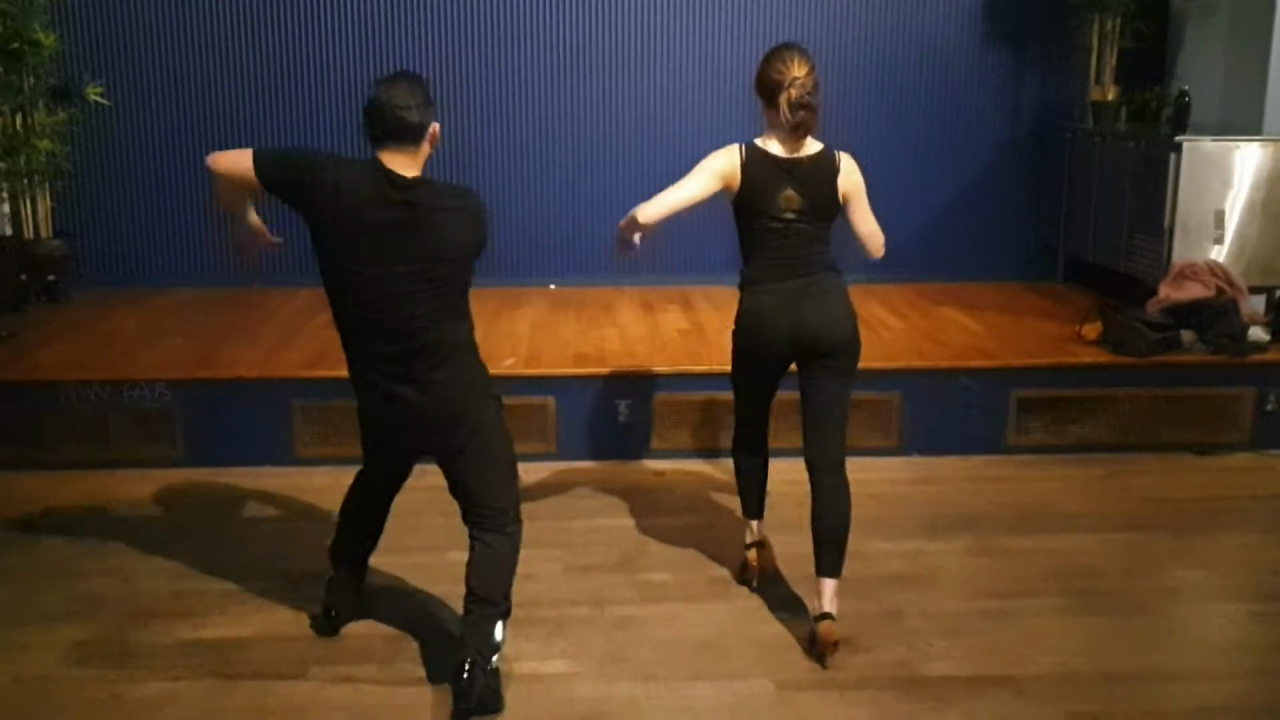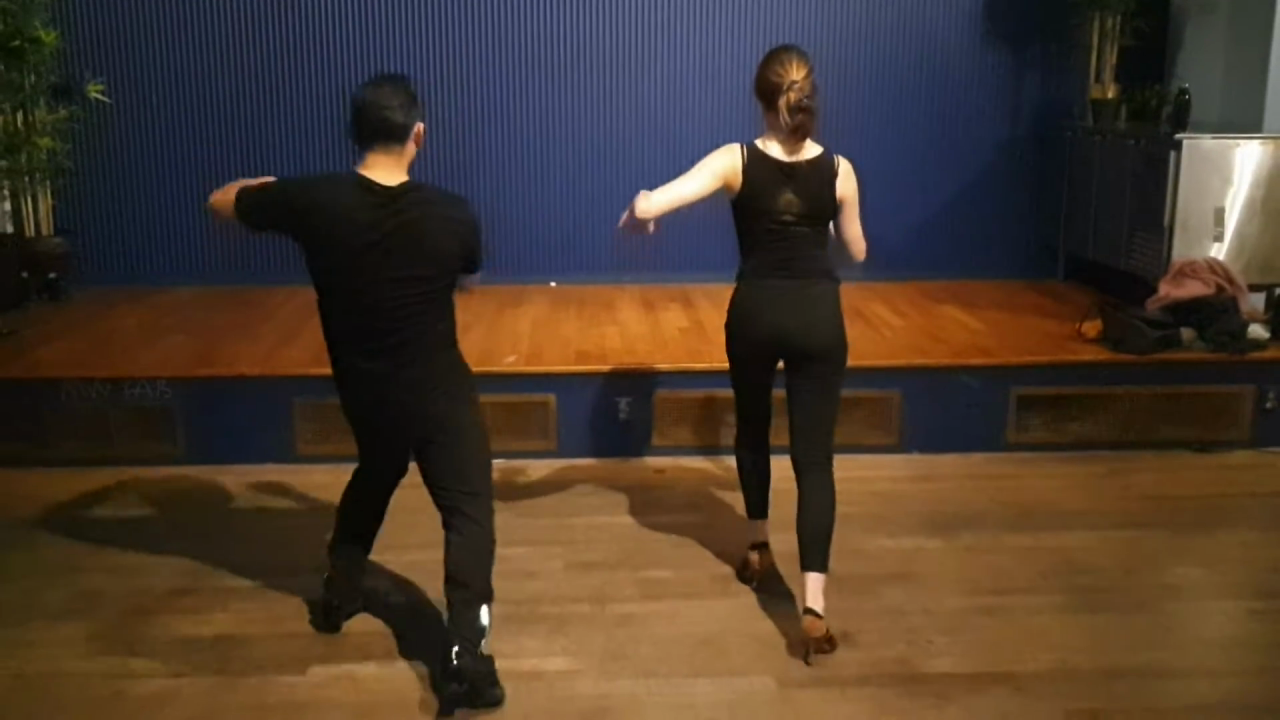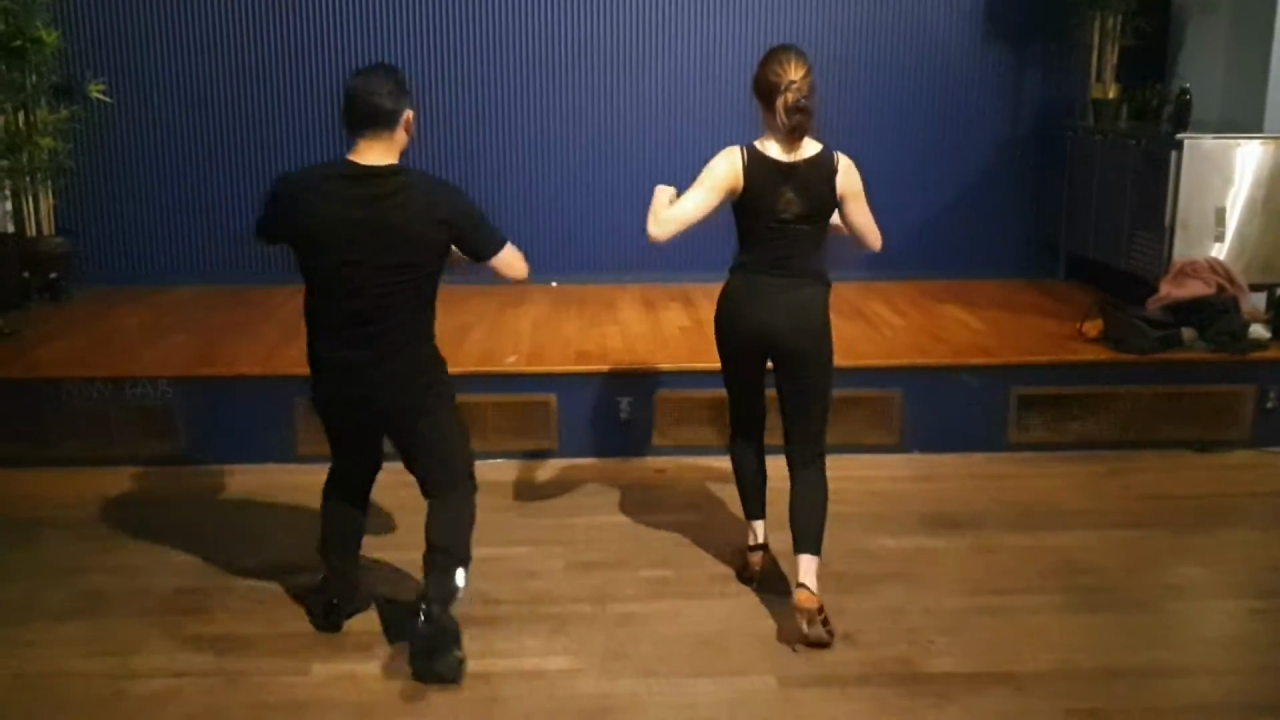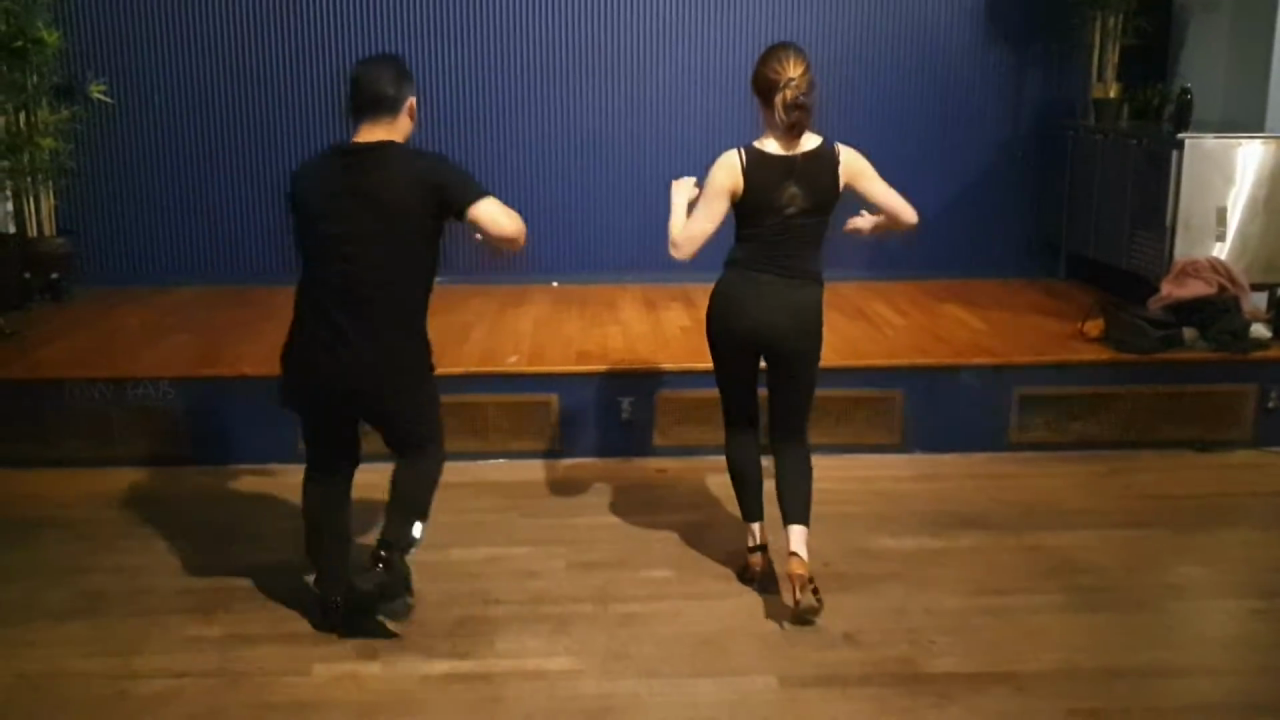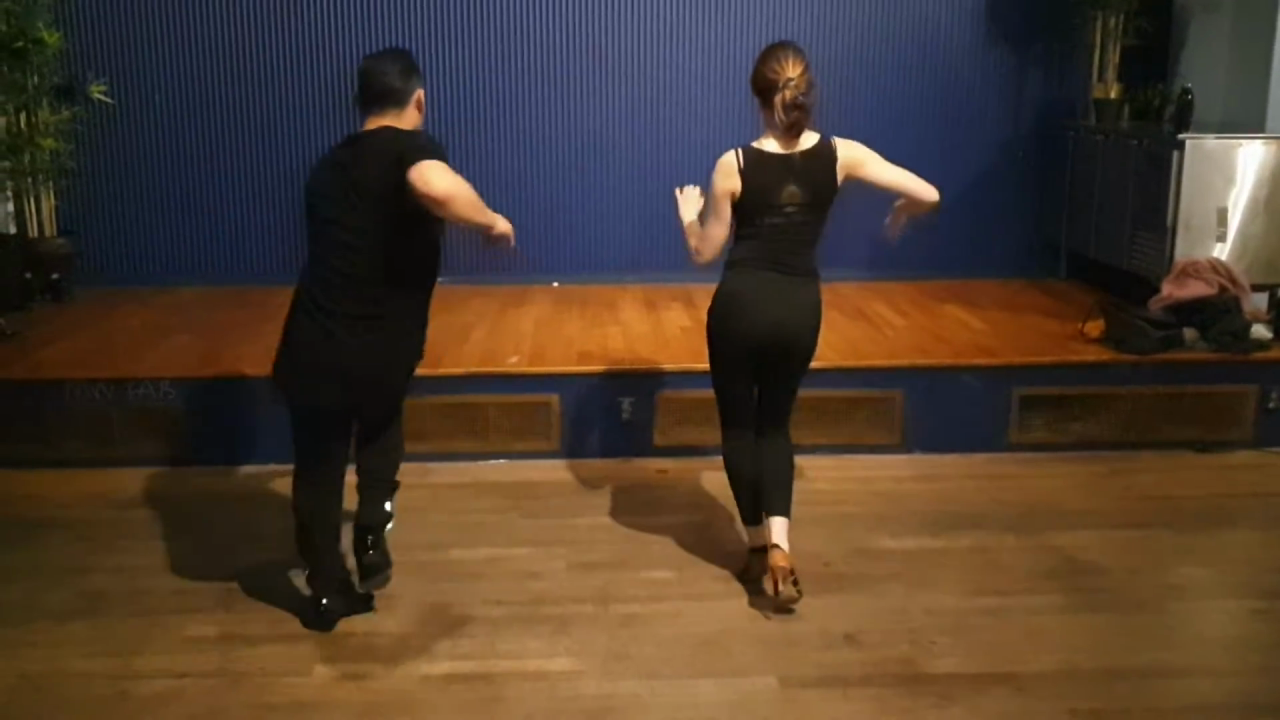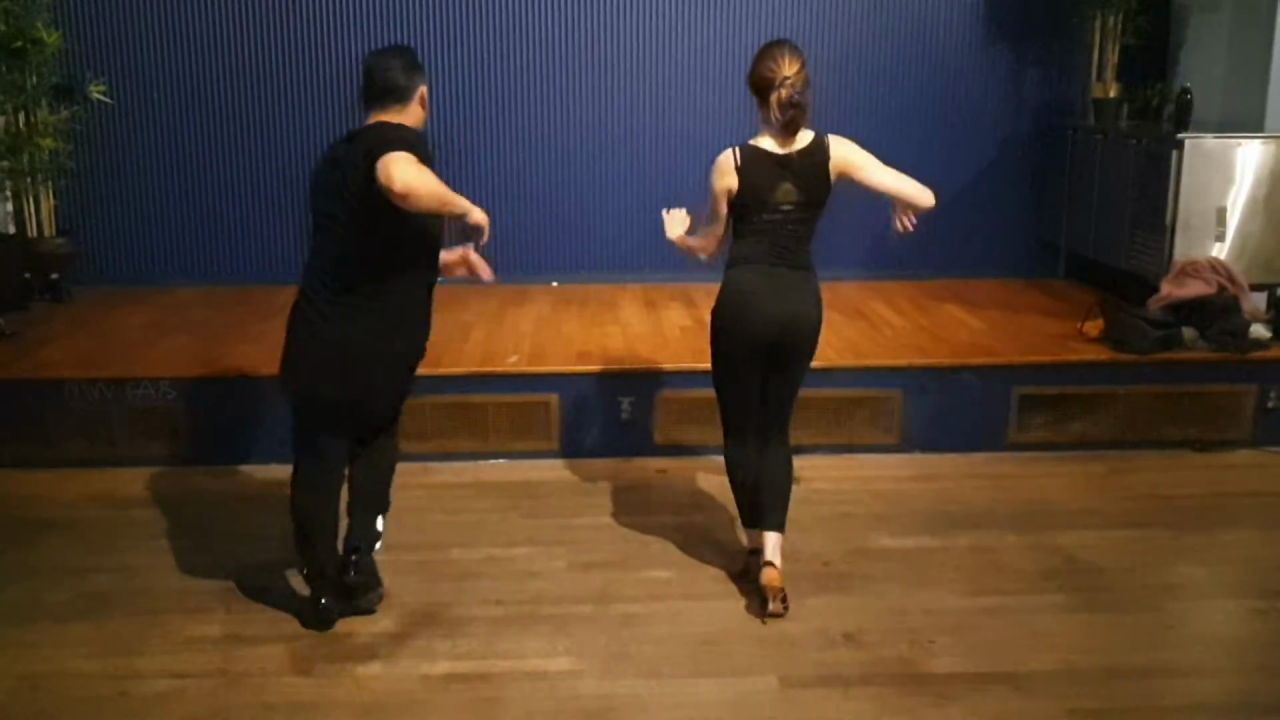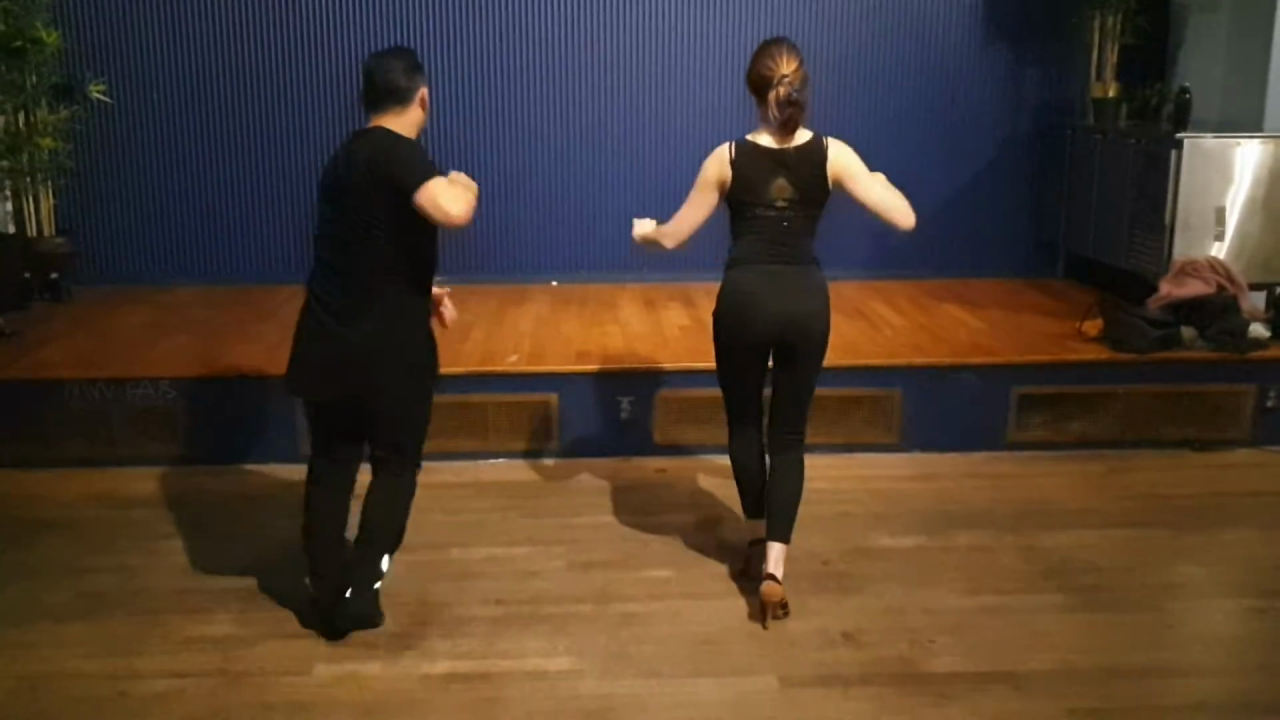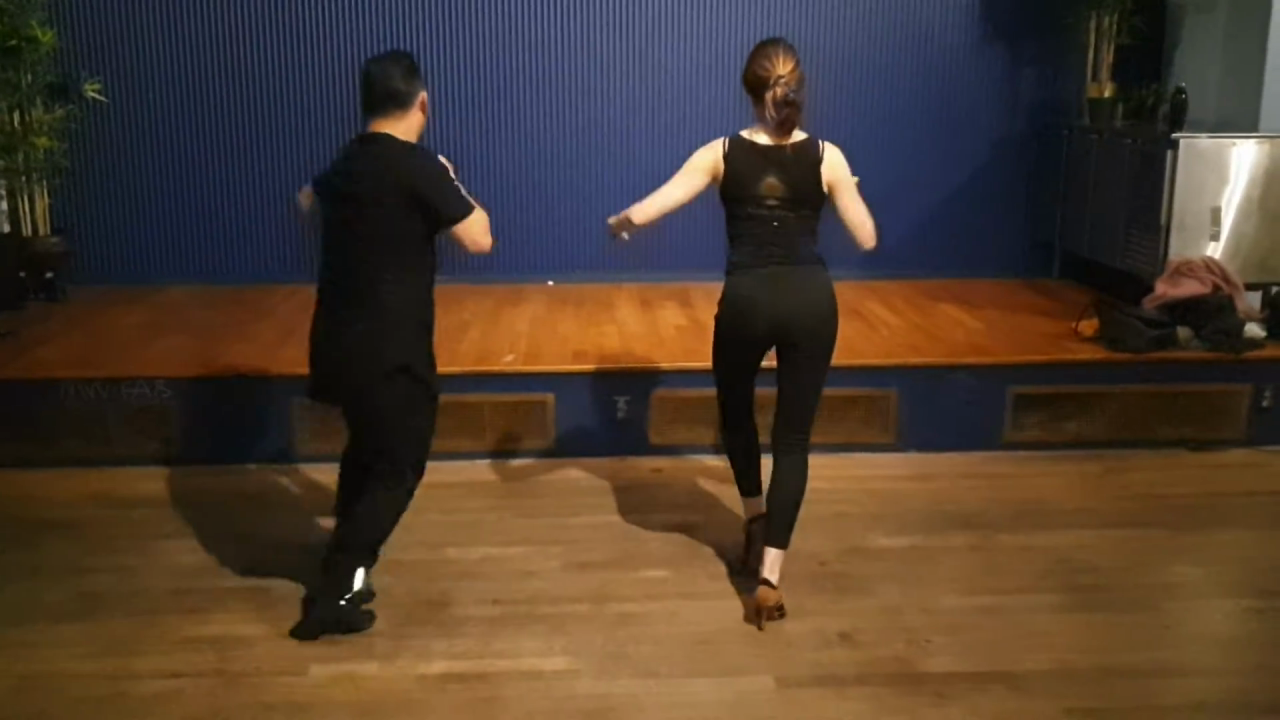
dt=0.1s
person 1, frame 1
left shoulder: (329, 182)
right shoulder: (462, 210)
left elbow: (220, 164)
left wrist: (248, 217)
left hip: (383, 400)
right hip: (459, 398)
left knee: (377, 483)
right knee: (495, 523)
left ankle: (340, 599)
right ankle: (477, 666)
person 1, frame 2
left shoulder: (309, 197)
right shoulder: (448, 213)
left elbow: (221, 202)
left wrist: (275, 185)
left hip: (364, 393)
right hip: (437, 394)
left knee: (375, 473)
right knee: (469, 516)
left ankle: (339, 594)
right ankle: (465, 656)
person 1, frame 3
left shoulder: (299, 193)
right shoulder: (437, 199)
left elbow: (269, 234)
right elbow: (516, 269)
right wrist: (450, 247)
left hip: (333, 381)
right hip: (413, 383)
left knee: (349, 474)
right knee: (451, 489)
left ankle: (334, 594)
right ankle: (433, 618)
person 1, frame 4
left shoulder: (309, 176)
right shoulder: (422, 169)
right elbow: (508, 229)
right wrist: (504, 231)
left hip: (315, 358)
right hip: (392, 362)
left knee: (327, 469)
right knee: (420, 450)
left ankle: (333, 594)
right ankle: (390, 563)
person 1, frame 5
left shoulder: (327, 167)
right shoulder: (407, 150)
right elbow: (434, 186)
left wrist: (434, 221)
right wrist: (492, 221)
left hip: (311, 349)
right hip: (384, 352)
left knee: (317, 467)
right knee: (379, 434)
left ankle: (325, 593)
right ankle: (372, 542)
person 1, frame 6
left shoulder: (335, 157)
right shoulder: (398, 142)
right elbow: (400, 180)
left wrist: (442, 260)
right wrist: (466, 209)
left hip: (315, 342)
right hip: (380, 347)
left knee: (315, 467)
right knee: (372, 446)
left ankle: (325, 593)
right ankle: (360, 561)
person 1, frame 7
left shoulder: (344, 158)
right shoulder: (395, 154)
right elbow: (452, 212)
left wrist: (421, 290)
right wrist: (464, 187)
left hip: (322, 346)
right hip: (389, 352)
left knee: (330, 466)
right knee: (396, 465)
left ankle: (330, 595)
right ankle: (358, 591)
person 1, frame 8
left shoulder: (344, 164)
right shoulder: (416, 164)
left elbow: (316, 212)
right elbow: (478, 239)
right wrist: (448, 182)
left hip: (335, 344)
right hip: (389, 349)
left knee: (364, 449)
right knee: (395, 471)
left ankle: (344, 569)
right ankle: (334, 597)
person 2, frame 1
left shoulder: (735, 160)
right shoulder: (840, 166)
left elbow: (649, 214)
right elbow: (876, 248)
left wrist: (628, 226)
left hip: (764, 316)
right hip: (830, 316)
left knee: (751, 427)
right knee: (827, 459)
left ankle: (754, 541)
right ankle: (826, 609)
person 2, frame 2
left shoulder: (733, 161)
right shoulder: (837, 171)
left elbow: (649, 209)
right elbow: (856, 253)
left wrist: (638, 205)
left hip: (754, 315)
right hip: (819, 317)
left knee: (752, 428)
right knee: (815, 459)
left ankle: (756, 545)
right ankle: (814, 606)
person 2, frame 3
left shoulder: (737, 163)
right shoulder: (838, 167)
left elbow: (662, 230)
right elbow: (873, 242)
left wrist: (659, 199)
left hip: (744, 309)
right hip: (806, 315)
left knee: (746, 427)
right knee: (807, 451)
left ankle: (756, 546)
right ankle: (807, 586)
person 2, frame 4
left shoulder: (733, 165)
right shoulder: (839, 160)
left elbow: (681, 248)
right elbow: (906, 217)
left wrist: (679, 202)
right wrist: (872, 224)
left hip: (738, 307)
right hip: (800, 311)
left knee: (741, 428)
right knee: (792, 436)
left ankle: (759, 549)
right ankle: (796, 553)
person 2, frame 5
left shoulder: (734, 165)
right shoulder: (841, 155)
left elbow: (704, 252)
right elbow: (928, 195)
left wrist: (687, 210)
right wrist: (901, 211)
left hip: (738, 305)
right hip: (799, 307)
left knee: (738, 428)
right knee: (773, 426)
left ankle: (757, 547)
right ankle: (779, 545)
person 2, frame 6
left shoulder: (733, 163)
right shoulder: (836, 154)
left elbow: (706, 249)
right elbow: (922, 198)
left wrist: (676, 227)
right wrist: (904, 204)
left hip: (741, 303)
right hip: (801, 304)
left knee: (740, 432)
right knee: (775, 428)
left ankle: (755, 549)
right ankle: (772, 560)
person 2, frame 7
left shoulder: (727, 158)
right shoulder: (831, 154)
left elbow: (673, 236)
right elbow: (904, 220)
left wrist: (643, 230)
right wrist: (880, 183)
left hip: (744, 301)
right hip: (806, 302)
left knee: (744, 426)
right knee: (788, 435)
left ankle: (757, 538)
right ankle: (773, 570)
person 2, frame 8
left shoulder: (723, 153)
right shoulder: (827, 157)
left elbow: (645, 212)
right elbow: (866, 241)
left wrist: (621, 222)
right wrist: (841, 195)
left hip: (747, 302)
right hip: (811, 302)
left knee: (735, 414)
right knee: (794, 438)
left ankle: (756, 516)
right ankle: (769, 579)
